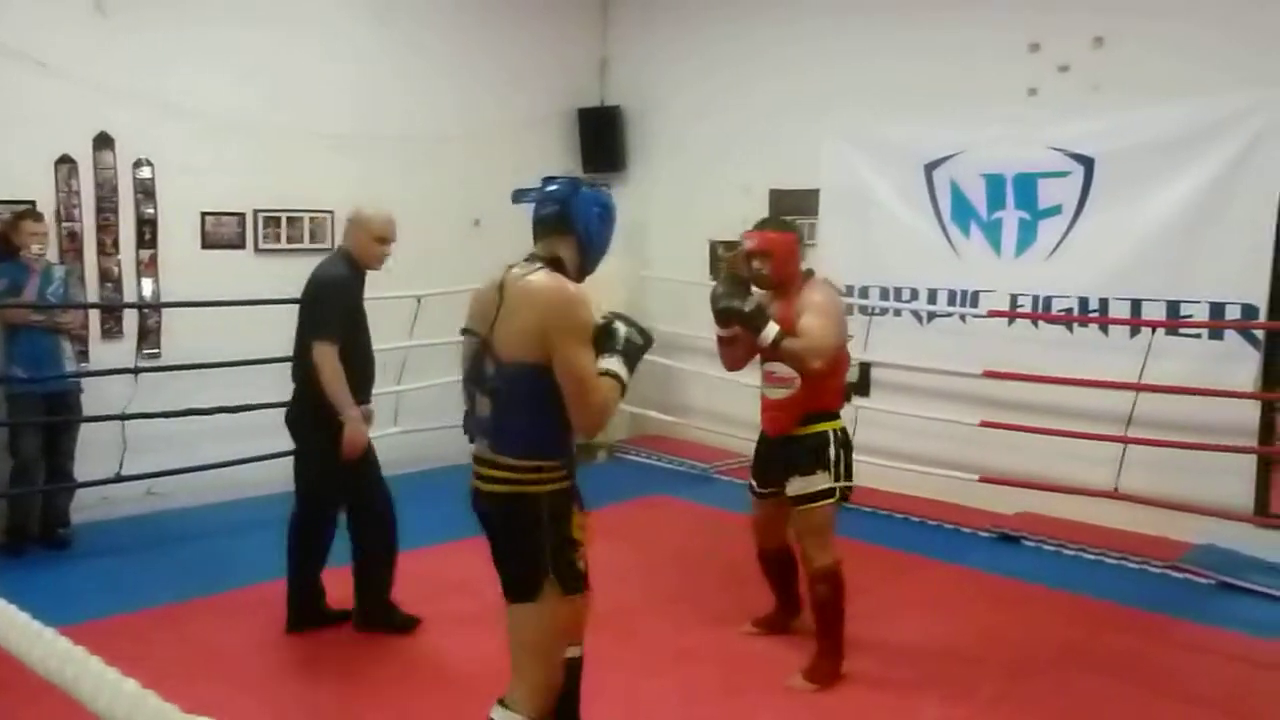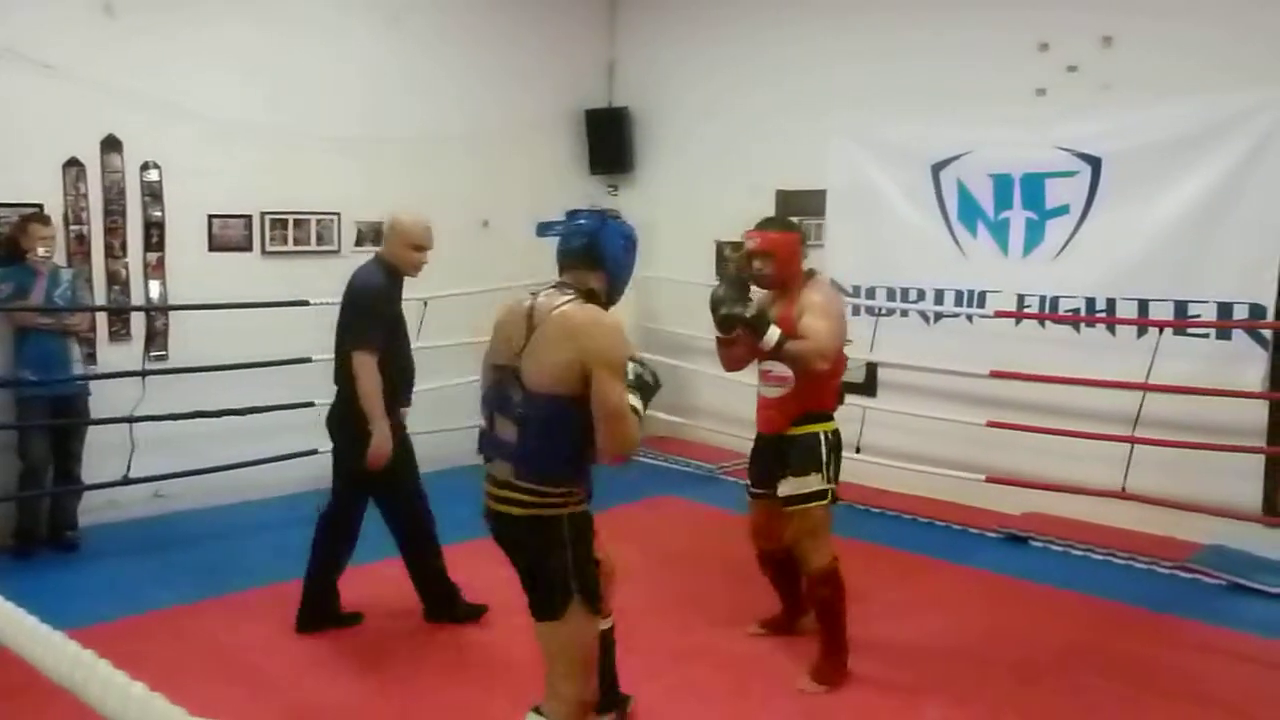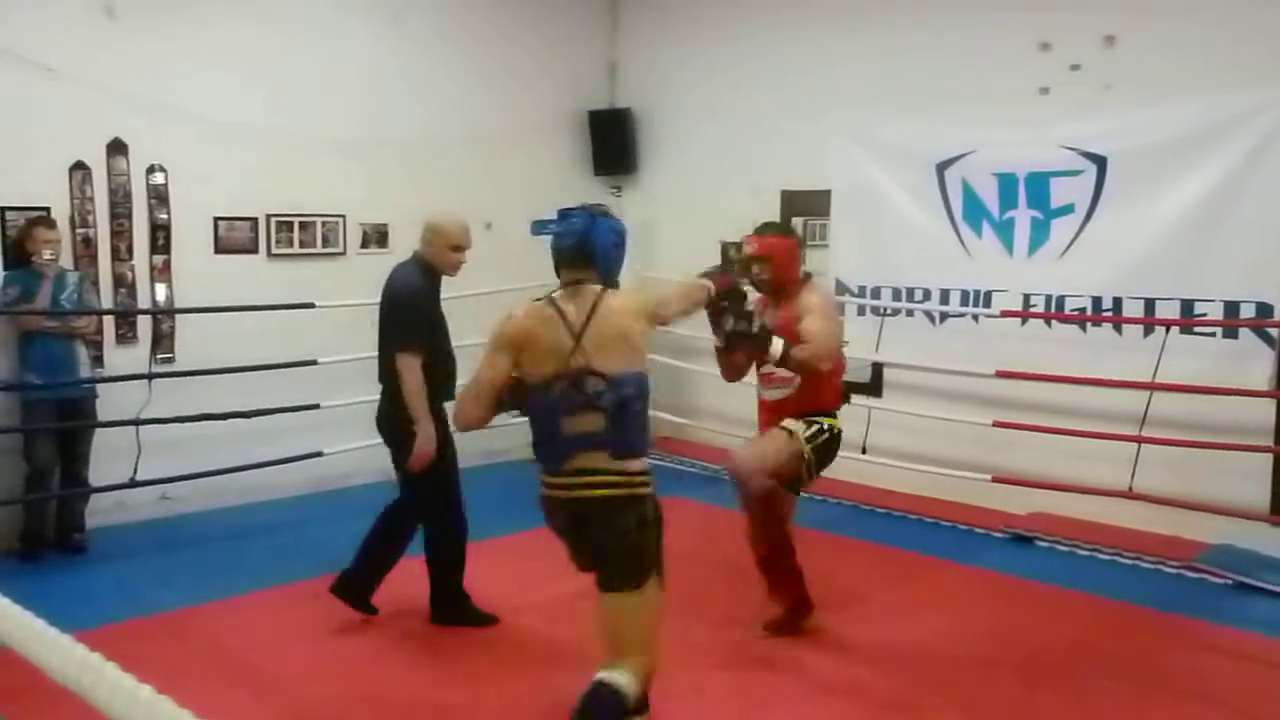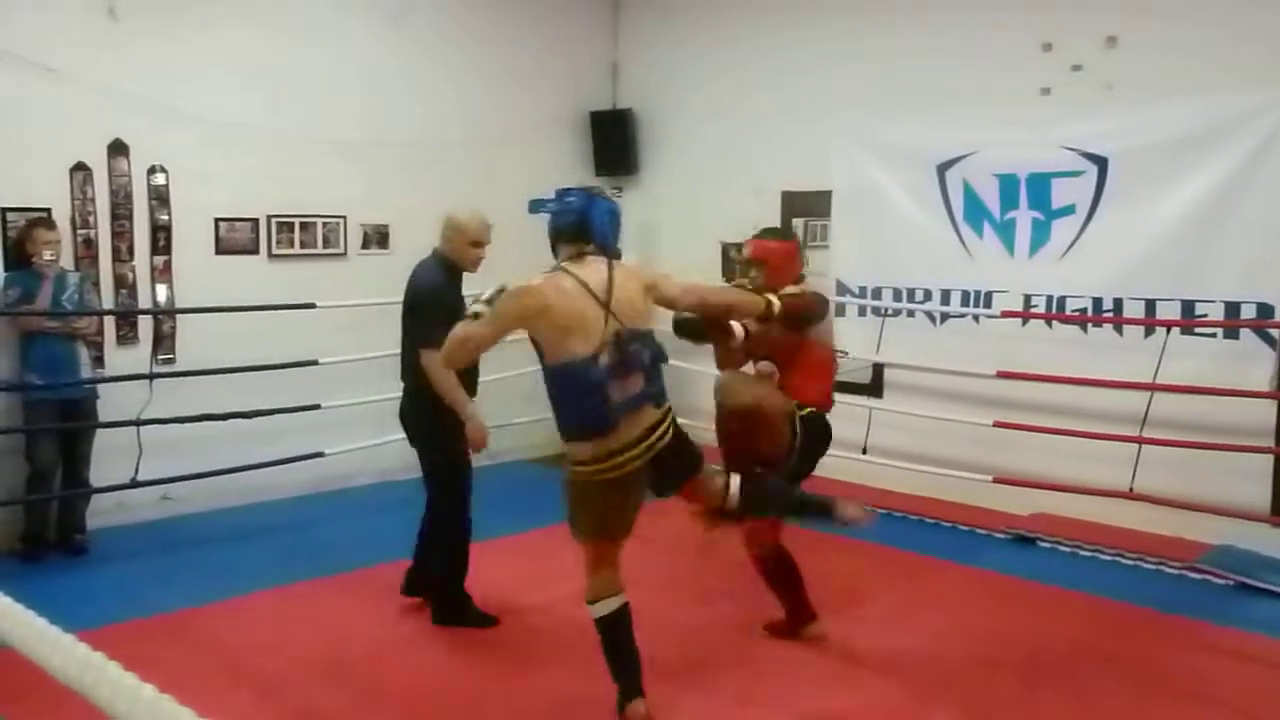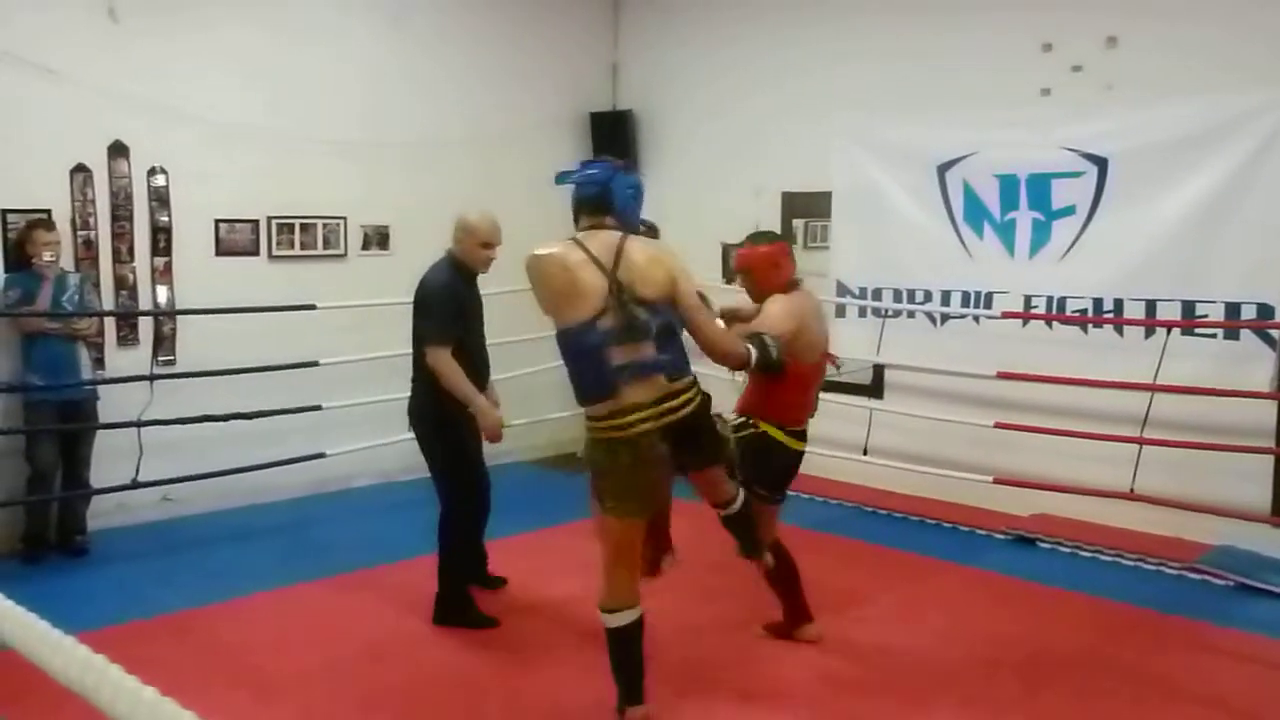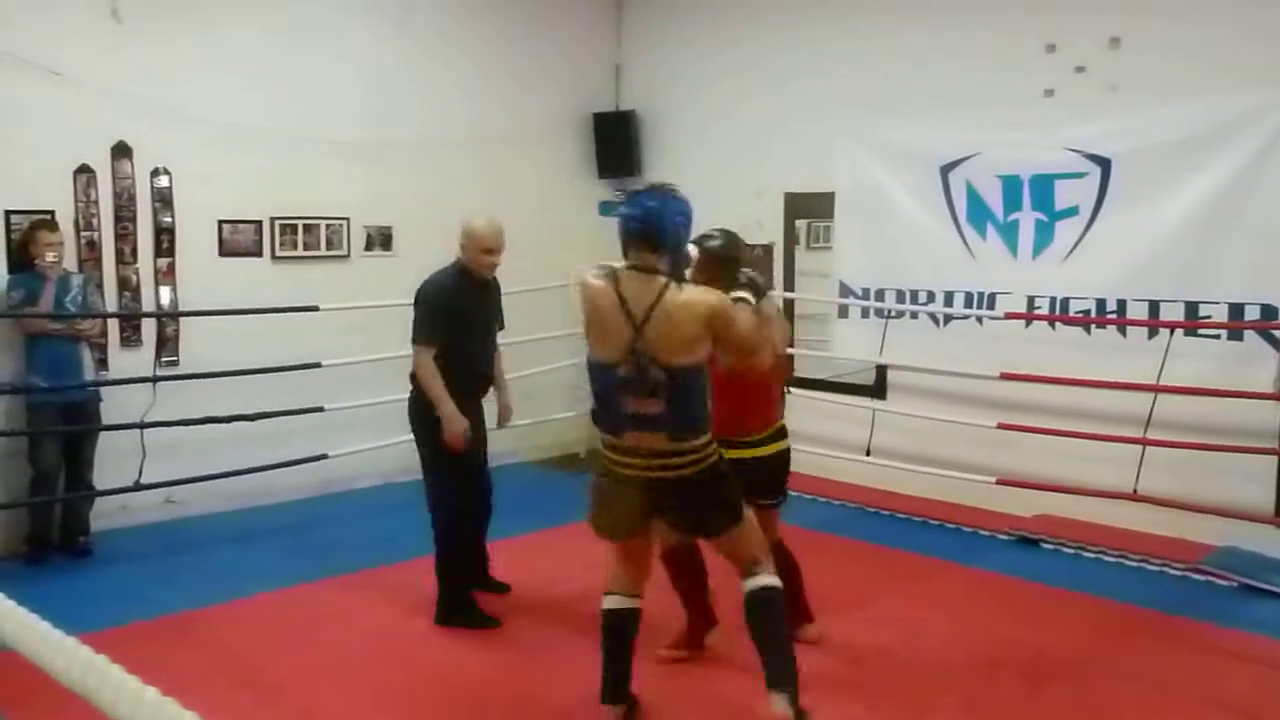
dt=0.2s
person 1, frame 1
left shoulder: (490, 290)
right shoulder: (563, 297)
right elbow: (589, 419)
right wrist: (619, 355)
left hip: (494, 480)
right hip: (534, 492)
left knee: (570, 610)
person 1, frame 2
left shoulder: (511, 316)
right shoulder: (598, 329)
right elbow: (616, 447)
right wrist: (634, 391)
left hip: (504, 500)
right hip: (549, 513)
left knee: (597, 579)
person 1, frame 3
left shoulder: (521, 324)
right shoulder: (631, 307)
left elbow: (467, 416)
right elbow: (685, 298)
right wrist: (716, 279)
left hip: (560, 497)
right hip: (622, 494)
left knee: (620, 592)
right knee: (630, 662)
person 1, frame 4
left shoulder: (533, 295)
right shoulder: (634, 276)
left elbow: (452, 356)
right elbow: (714, 301)
left wrist: (485, 305)
right wrist: (776, 305)
left hip: (597, 468)
right hip: (659, 440)
left knee: (601, 570)
right knee: (714, 490)
right ankle: (818, 505)
person 1, frame 5
left shoulder: (545, 262)
right shoulder: (656, 256)
right elbow: (718, 346)
right wrist: (758, 350)
left hip: (617, 433)
right hip: (681, 410)
left knee: (621, 571)
right knee: (717, 485)
right ankle: (755, 549)
person 1, frame 6
left shoulder: (593, 291)
right shoulder: (703, 306)
right elbow: (752, 347)
left wrist: (673, 274)
right wrist: (745, 295)
left hip: (623, 466)
right hip: (689, 465)
left knee: (628, 567)
right knee: (755, 561)
person 2, frame 1
left shoulder: (818, 298)
right shoulder: (766, 301)
left elbow: (815, 358)
right elbow: (733, 362)
left wrist: (761, 327)
right wrist: (728, 320)
left hip: (816, 437)
right hip: (775, 435)
left knee: (816, 547)
right knee: (766, 530)
left ankle: (829, 656)
right ankle: (788, 610)
person 2, frame 2
left shoulder: (818, 298)
right shoulder: (766, 301)
left elbow: (820, 359)
right elbow: (733, 362)
left wrist: (765, 331)
right wrist: (727, 322)
left hip: (810, 437)
right hip: (771, 435)
left knee: (812, 548)
right knee: (765, 533)
left ankle: (834, 656)
right ankle: (794, 611)
person 2, frame 3
left shoulder: (813, 303)
right shoulder: (758, 308)
left elbow: (821, 360)
right elbow: (732, 373)
left wrist: (765, 344)
right wrist: (724, 332)
left hip: (813, 426)
right hip: (778, 429)
left knee: (745, 466)
right knee: (760, 531)
left ankle: (782, 576)
right ankle: (796, 607)
person 2, frame 4
left shoulder: (797, 299)
right elbow: (730, 362)
left wrist: (725, 330)
right wrist: (717, 326)
left hip: (800, 426)
right hip: (775, 435)
left knee: (733, 393)
right knee: (760, 537)
right ankle: (800, 616)
person 2, frame 5
left shoulder: (784, 309)
right shoulder: (801, 305)
right wrist: (726, 318)
left hip: (759, 436)
right hip: (784, 438)
right knee: (760, 533)
right ankle: (798, 619)
person 2, frame 6
right shoulder: (764, 310)
left hip: (731, 452)
right hip: (770, 444)
left knee: (675, 534)
right knee: (765, 535)
left ankle: (697, 627)
right ankle: (801, 620)
person 3, frame 1
left shoulder: (339, 275)
right shoulder: (335, 281)
right elbow: (324, 354)
left wrist: (355, 407)
right wrist: (351, 418)
left hip: (315, 413)
right hip: (325, 417)
left knee: (315, 510)
right knee: (373, 510)
left ankle: (304, 609)
right ankle: (375, 608)
person 3, frame 2
left shoulder: (375, 280)
right shoulder: (374, 288)
right elbow: (363, 363)
left wrist: (391, 410)
right wrist: (381, 428)
left hip: (352, 417)
right hip: (366, 422)
left knee: (344, 511)
right knee: (410, 512)
left ankle: (316, 607)
right ankle: (441, 601)
person 3, frame 3
left shoulder: (412, 277)
right shoulder: (414, 289)
right elbow: (408, 364)
right wrist: (425, 428)
left hip: (402, 414)
right hip: (416, 417)
left knee: (414, 504)
right knee: (444, 511)
left ankle: (354, 582)
right ankle: (450, 603)
person 3, frame 4
left shoulder: (439, 274)
right shoulder: (433, 285)
right elbow: (432, 360)
left wrist: (465, 409)
right wrist: (471, 415)
left hip: (432, 409)
right hip: (434, 412)
left knee: (446, 496)
right knee: (452, 503)
left ankle: (422, 576)
right ankle: (449, 603)
person 3, frame 5
left shoulder: (463, 278)
right shoulder: (440, 286)
right elbow: (437, 357)
left wrist: (487, 392)
right wrist: (482, 407)
left hip: (454, 408)
right hip: (440, 411)
left knee: (474, 492)
right knee: (462, 500)
left ankle: (472, 569)
right ankle: (452, 604)
person 3, frame 6
left shoulder: (488, 286)
right shoulder: (438, 290)
right elbow: (423, 358)
left wrist: (503, 392)
right wrist: (448, 413)
left hip: (468, 405)
right hip: (438, 412)
left knee: (477, 494)
right knee: (452, 501)
left ankle: (473, 571)
right ankle: (454, 602)
person 4, frame 1
left shoulder: (62, 274)
left elbow: (76, 322)
left wrist: (34, 318)
left hip: (63, 379)
left knee: (62, 459)
left ankle: (55, 525)
person 4, frame 2
left shoulder: (71, 277)
left elbow: (84, 323)
left wrist: (41, 320)
right wrist: (40, 276)
left hip: (71, 382)
right hip: (32, 385)
left knee: (69, 461)
right knee: (35, 462)
left ankle: (63, 527)
person 4, frame 3
left shoulder: (77, 280)
left elbow: (90, 325)
left wrist: (47, 324)
right wrist: (46, 279)
left hip: (78, 385)
right hip: (38, 388)
left knee: (76, 464)
right knee: (41, 465)
left ankle: (71, 530)
right ankle: (33, 536)
person 4, frame 4
left shoulder: (78, 280)
left elbow: (91, 326)
left wrist: (49, 324)
right wrist: (47, 279)
left hip: (79, 386)
right hip: (39, 389)
left knee: (78, 465)
right knee: (43, 466)
left ankle: (72, 530)
right ankle: (35, 537)
person 4, frame 5
left shoulder: (78, 281)
left elbow: (92, 326)
left wrist: (49, 325)
right wrist: (47, 280)
left hip: (79, 387)
right hip: (40, 390)
left knee: (78, 466)
right knee: (43, 467)
left ankle: (72, 532)
right ankle: (35, 538)
person 4, frame 6
left shoulder: (81, 282)
right shoulder: (20, 284)
left elbow: (96, 327)
right elbow: (30, 324)
left wrist: (52, 326)
right wrist: (49, 281)
left hip: (82, 388)
right hip: (43, 392)
left knee: (81, 467)
right knee: (46, 468)
left ankle: (76, 533)
right ankle: (39, 540)
